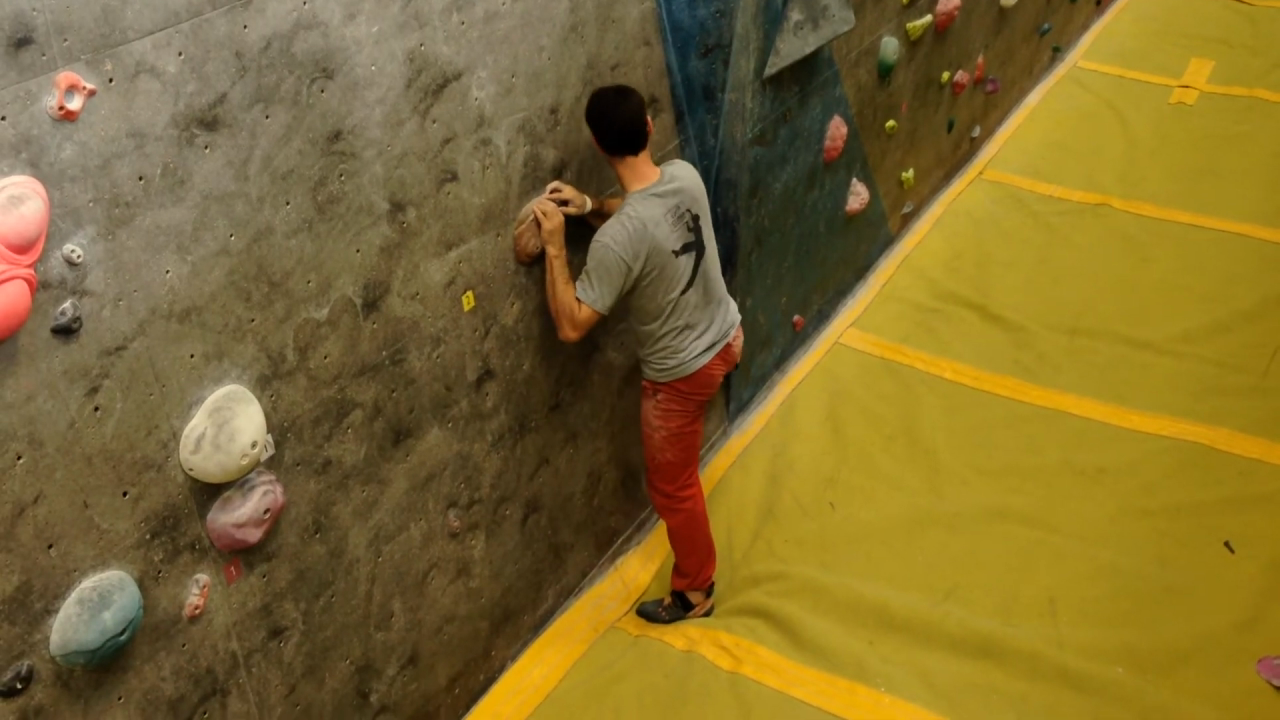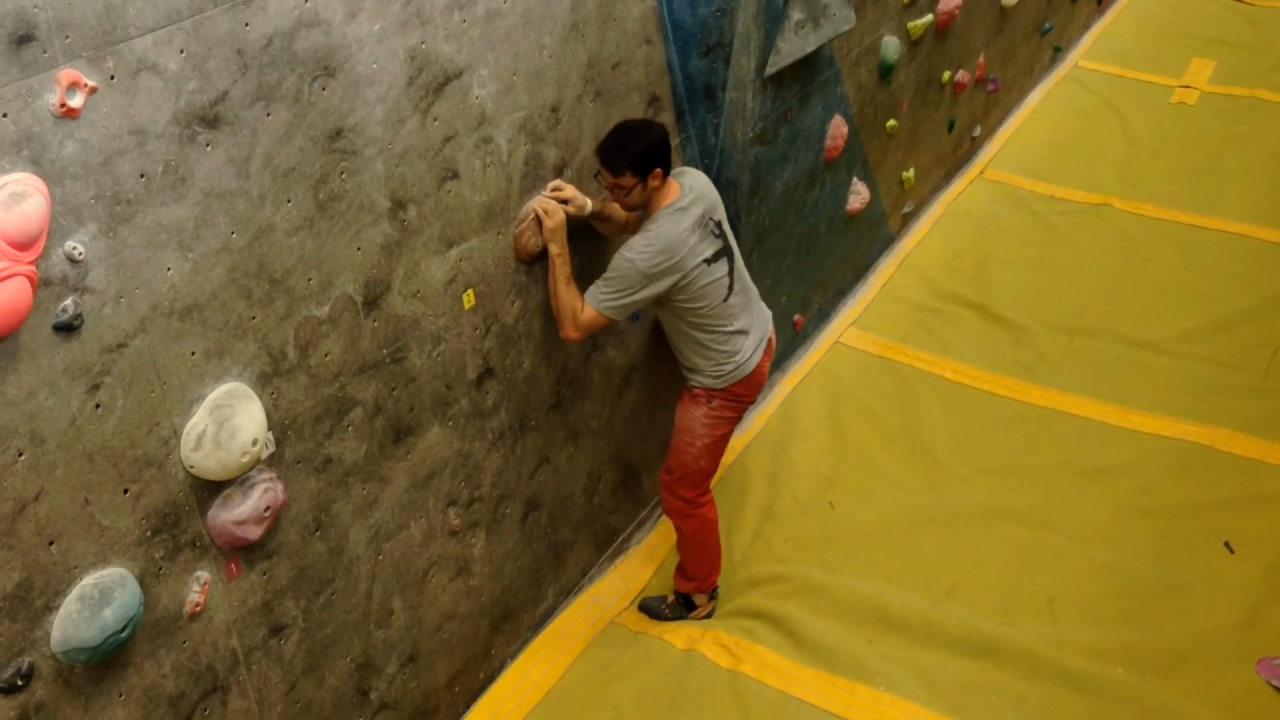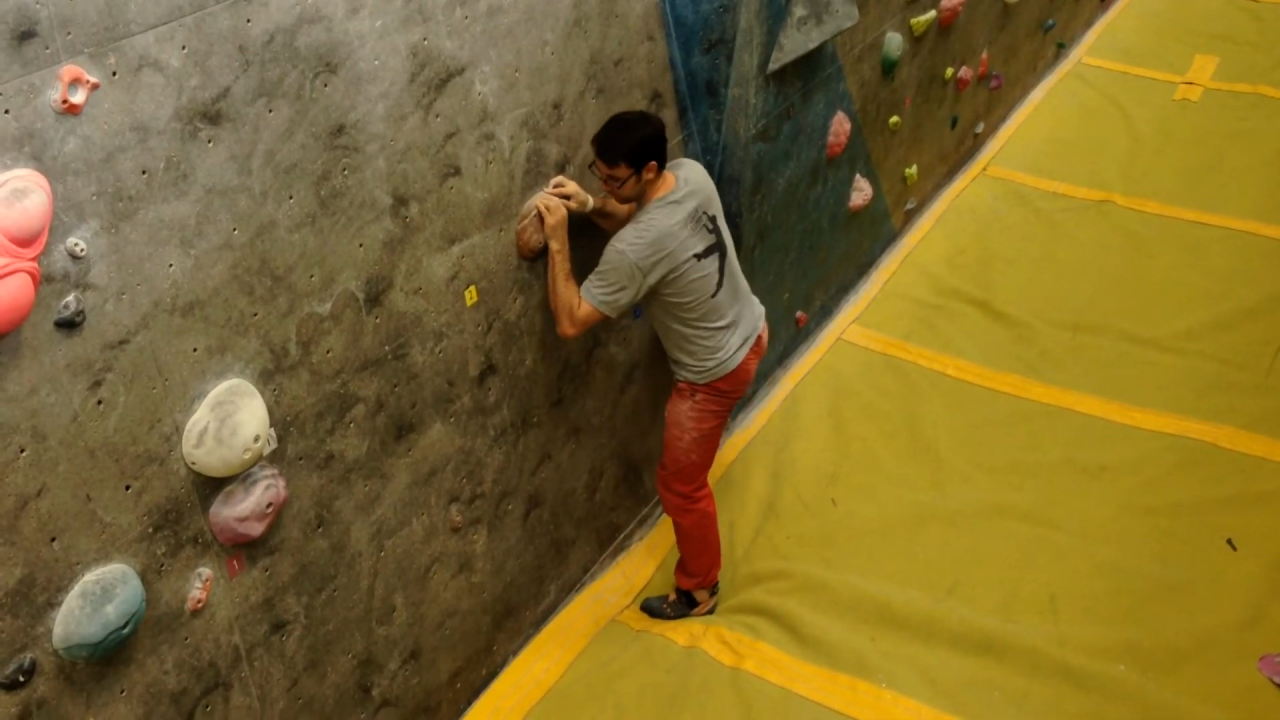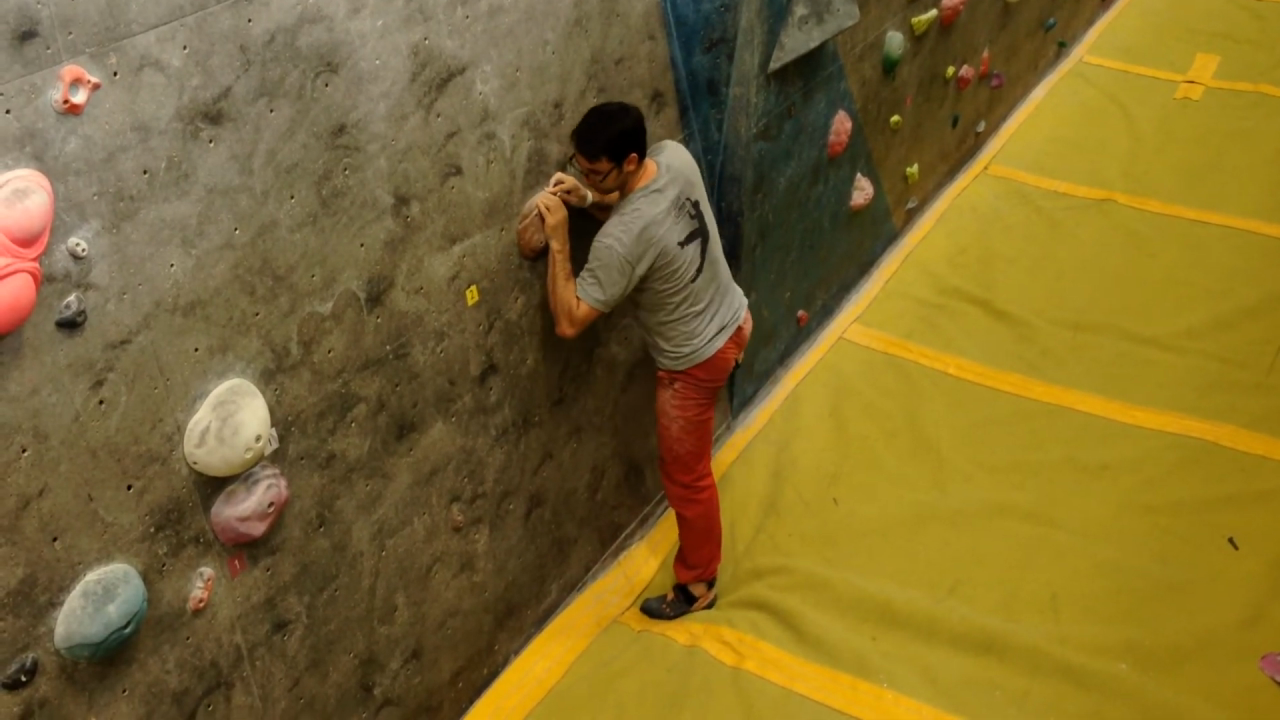
dt=0.5s
person 1, frame 1
left shoulder: (618, 241)
right shoulder: (684, 175)
left elbow: (571, 326)
left wrist: (555, 245)
right wrist: (589, 205)
left hip: (681, 374)
right hip: (726, 334)
left knee: (672, 488)
left ankle: (694, 593)
person 1, frame 2
left shoulder: (647, 255)
right shoulder: (694, 180)
left elbow: (573, 325)
right elbow: (635, 222)
left wrist: (557, 245)
right wrist: (588, 208)
left hip: (727, 378)
right hip: (758, 335)
left knee: (683, 490)
left ankle: (697, 594)
person 1, frame 3
left shoulder: (634, 250)
right shoulder: (692, 174)
left elbow: (570, 322)
left wrist: (558, 241)
right wrist: (591, 206)
left hip: (714, 373)
right hip: (750, 330)
left knee: (681, 486)
left ankle: (698, 591)
person 1, frame 4
left shoulder: (621, 240)
right shoulder: (675, 156)
left elbow: (569, 322)
left wrist: (558, 239)
right wrist: (590, 199)
left hip: (695, 361)
right hip: (732, 319)
left knee: (685, 477)
left ankle: (697, 585)
